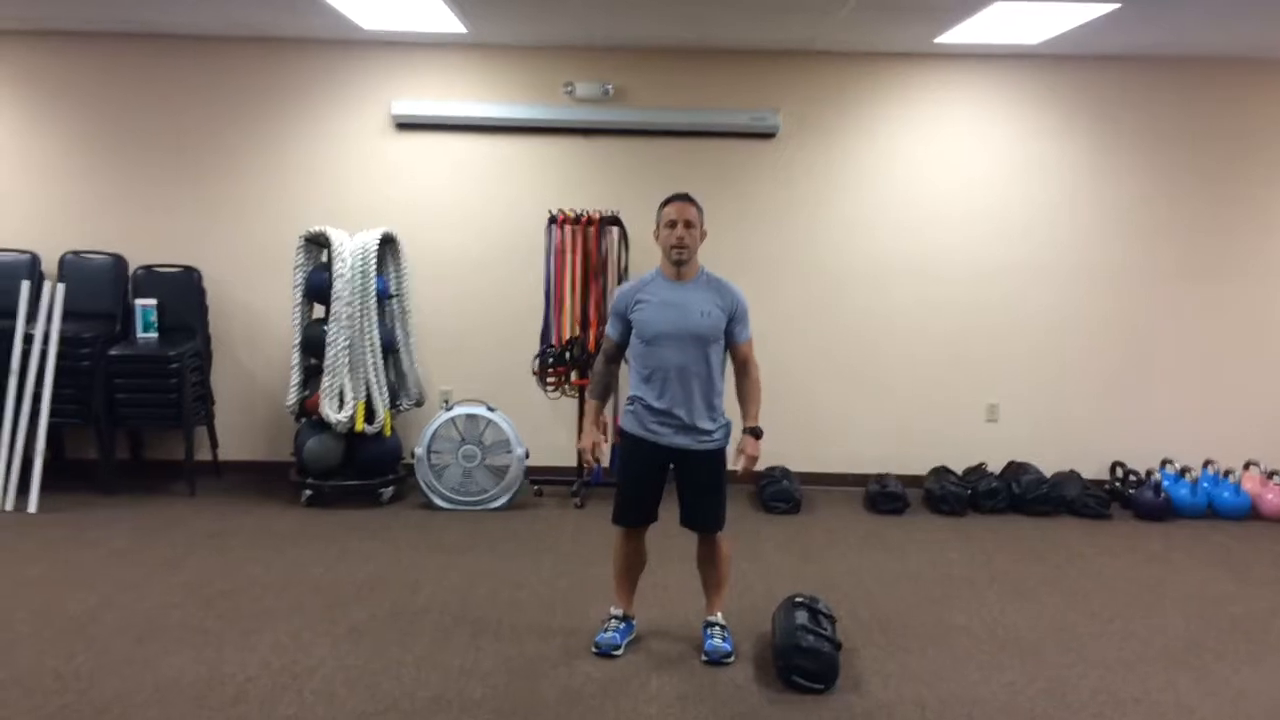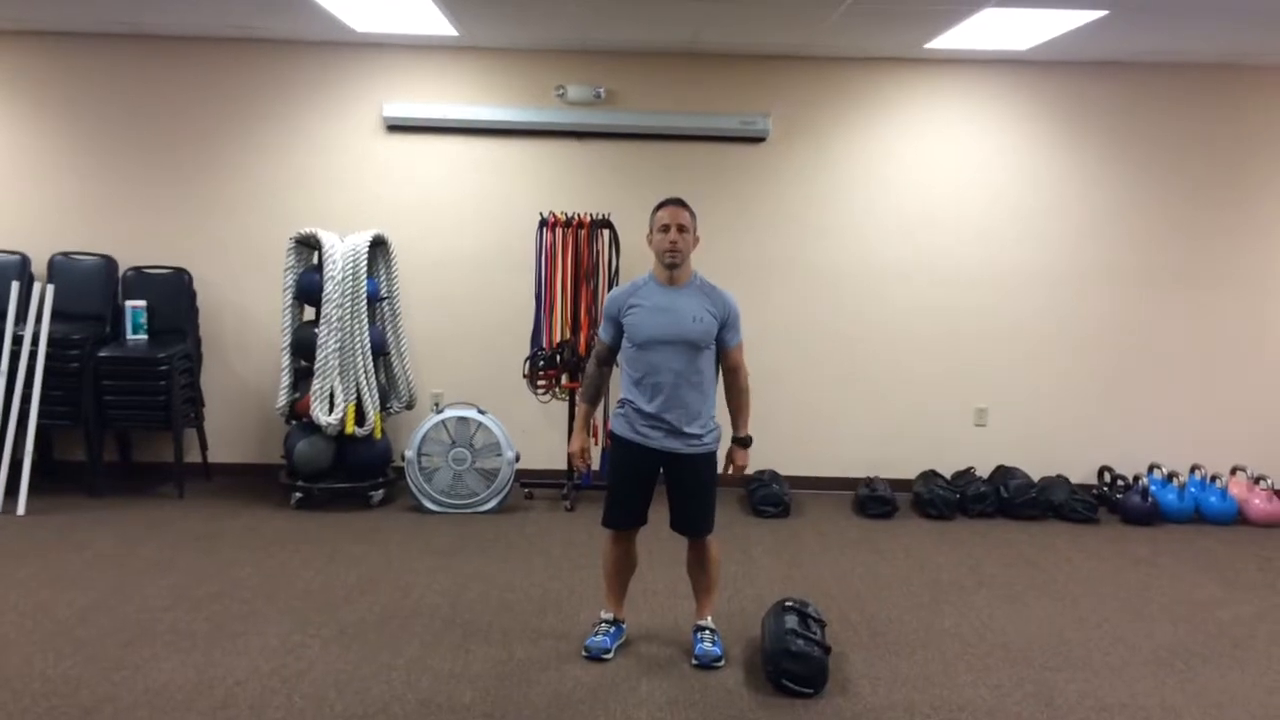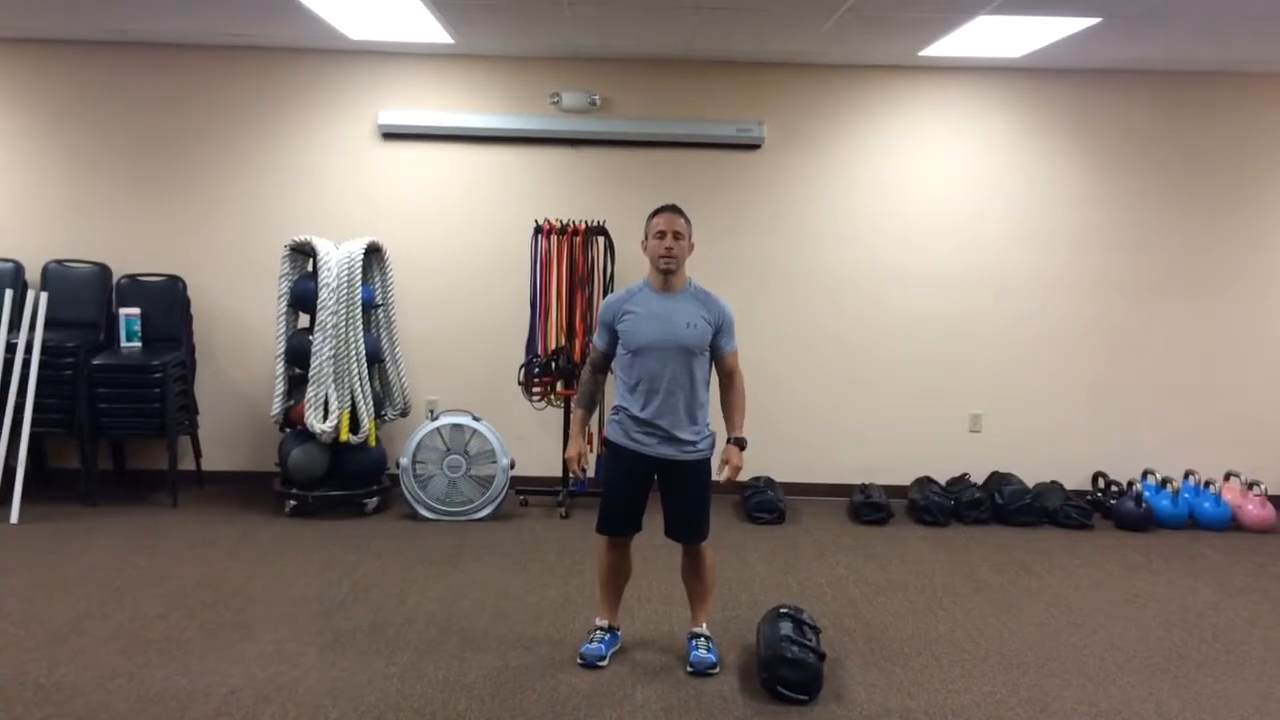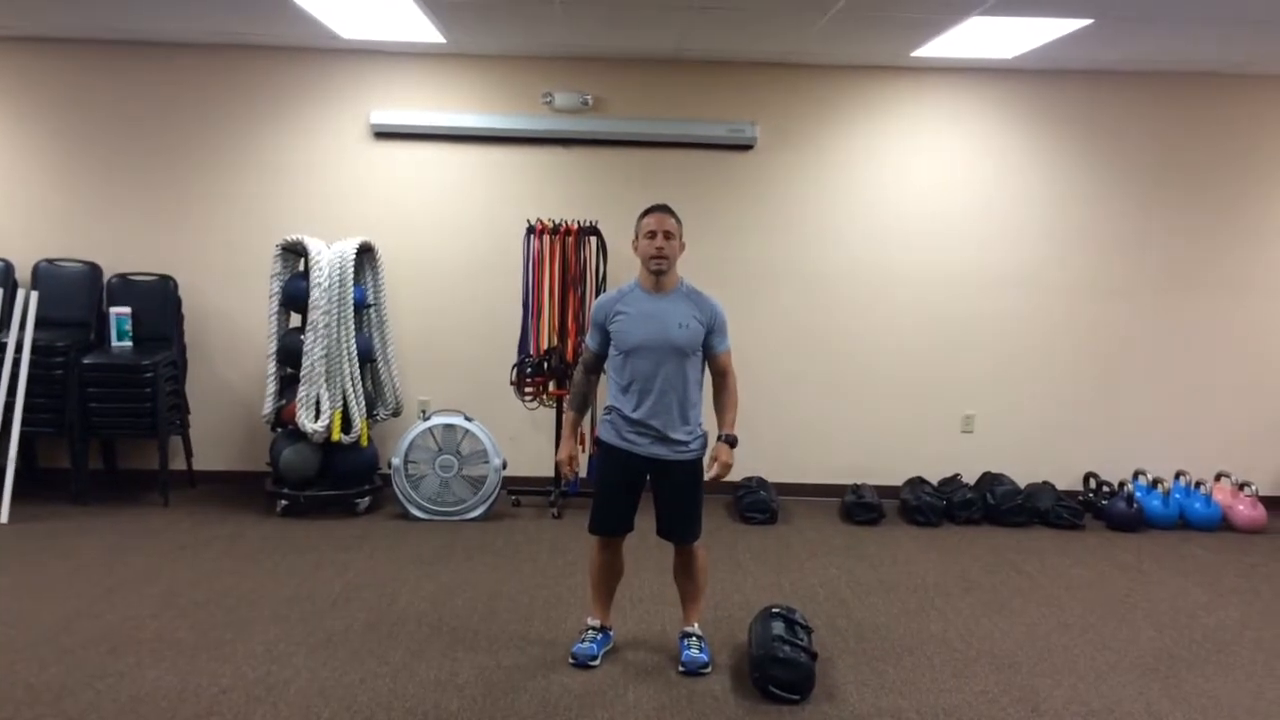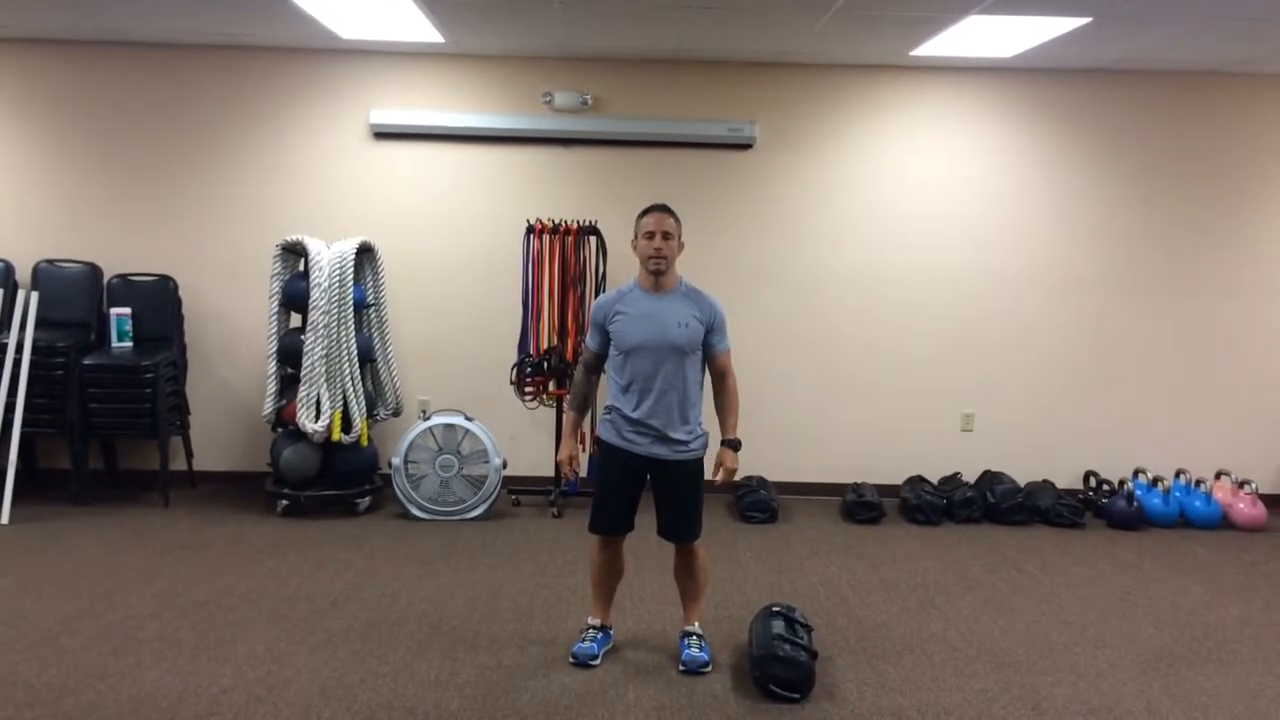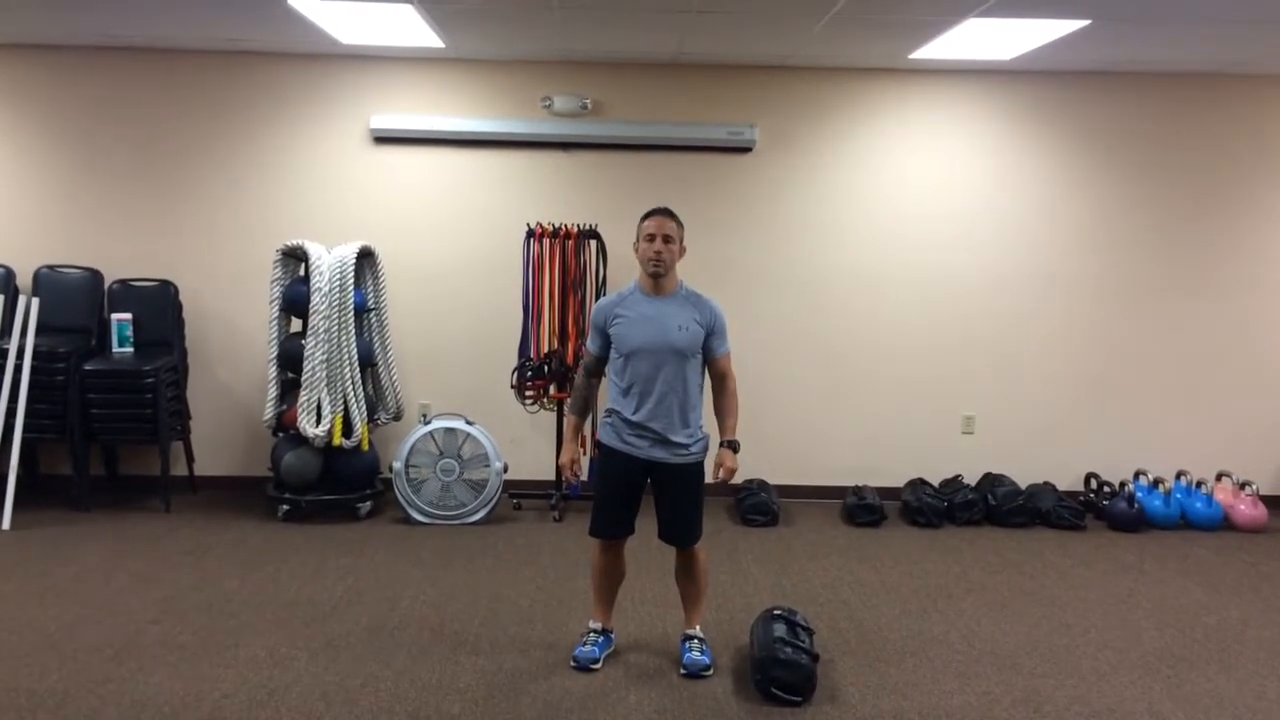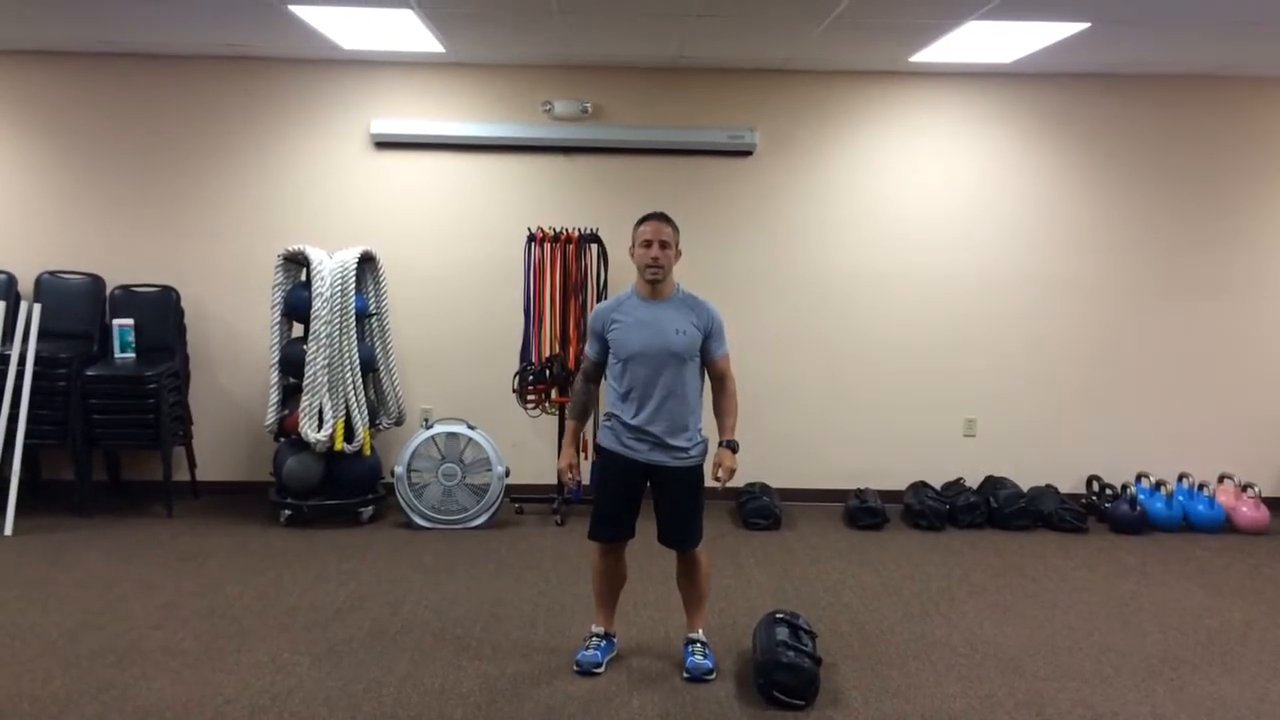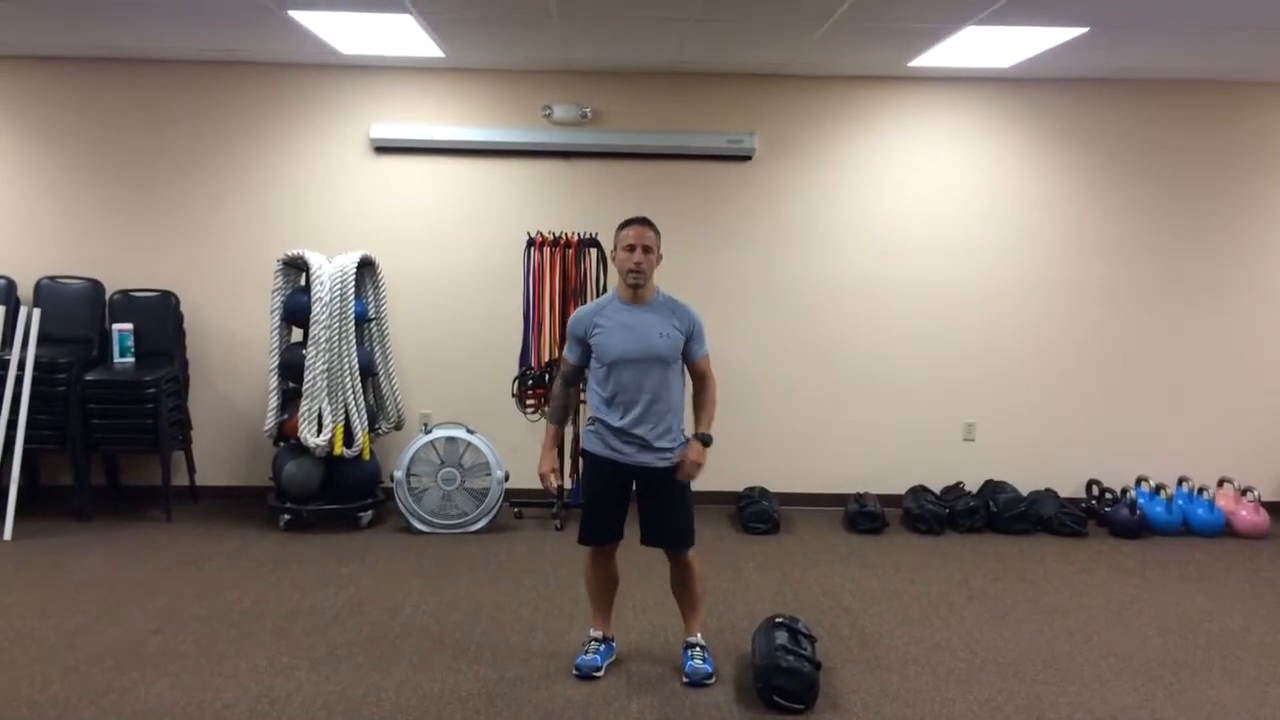
dt=0.5s
person 1, frame 1
left shoulder: (726, 297)
right shoulder: (630, 296)
left elbow: (745, 366)
right elbow: (607, 360)
left wrist: (751, 430)
right wrist: (591, 422)
left hip: (706, 438)
right hip: (641, 432)
left knee: (710, 532)
right knee: (630, 527)
left ankle: (715, 620)
right ankle: (622, 616)
person 1, frame 2
left shoulder: (719, 303)
right shoulder: (623, 299)
left elbow: (735, 373)
right elbow: (599, 364)
left wrist: (741, 439)
right wrist: (580, 427)
left hip: (695, 442)
right hip: (631, 436)
left knee: (700, 536)
right knee: (621, 529)
left ankle: (704, 624)
right ankle: (612, 618)
person 1, frame 3
left shoulder: (712, 310)
right shoulder: (618, 306)
left elbow: (730, 377)
right elbow: (593, 370)
left wrist: (735, 440)
right wrist: (577, 432)
left hip: (690, 448)
right hip: (626, 442)
left knee: (694, 541)
right knee: (615, 536)
left ankle: (699, 631)
right ankle: (607, 626)
person 1, frame 4
left shoulder: (705, 310)
right shoulder: (609, 307)
left elbow: (724, 376)
right elbow: (587, 371)
left wrist: (726, 438)
right wrist: (569, 434)
left hip: (682, 449)
right hip: (619, 443)
left knee: (686, 543)
right knee: (607, 537)
left ankle: (692, 631)
right ankle: (599, 626)
person 1, frame 5
left shoulder: (705, 309)
right shoulder: (609, 306)
left elbow: (723, 377)
right elbow: (587, 372)
left wrist: (730, 442)
right wrist: (569, 434)
left hip: (682, 448)
right hip: (619, 442)
left knee: (687, 541)
right knee: (607, 535)
left ankle: (692, 630)
right ankle: (599, 626)
person 1, frame 6
left shoulder: (705, 313)
right shoulder: (609, 310)
left elbow: (723, 380)
right elbow: (588, 375)
left wrist: (728, 443)
right wrist: (570, 438)
left hip: (682, 452)
right hip: (619, 446)
left knee: (687, 545)
right knee: (609, 540)
left ankle: (693, 633)
right ankle: (600, 629)
person 1, frame 7
left shoulder: (702, 316)
right shoulder: (606, 315)
left elbow: (722, 382)
right elbow: (587, 380)
left wrist: (727, 443)
right wrist: (570, 442)
left hip: (681, 455)
right hip: (618, 449)
left knee: (688, 549)
right knee: (609, 544)
left ankle: (696, 636)
right ankle: (602, 633)
person 1, frame 8
left shoulder: (683, 318)
right shoulder: (587, 319)
left elbow: (703, 380)
right elbow: (566, 383)
left wrist: (700, 438)
right wrist: (550, 446)
left hip: (666, 456)
right hip: (604, 453)
left knee: (680, 552)
right knee: (600, 548)
left ankle: (694, 640)
right ankle: (601, 637)
